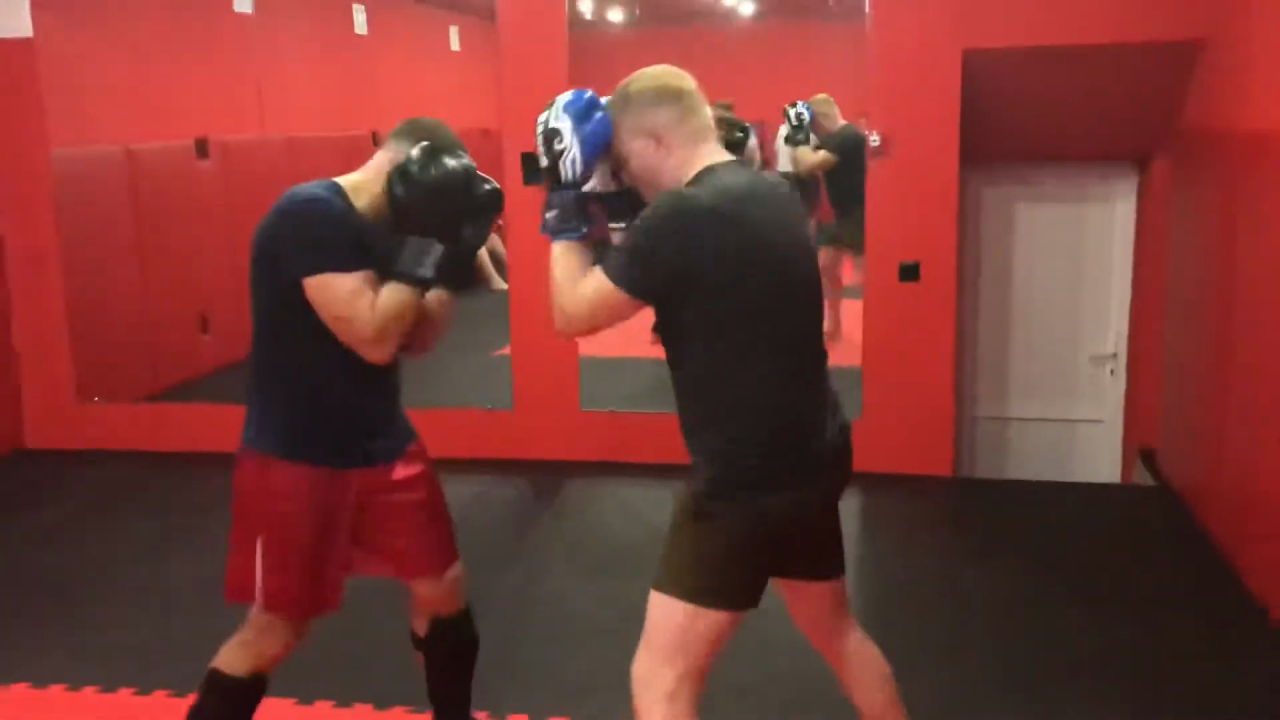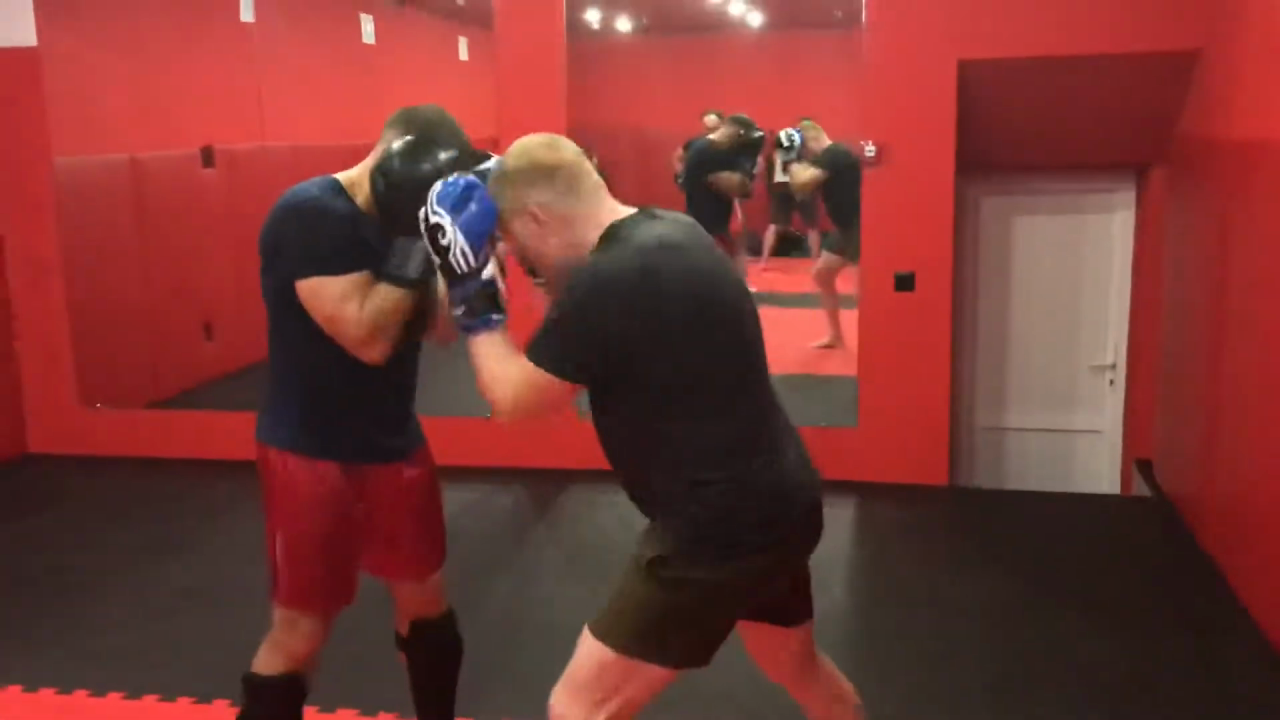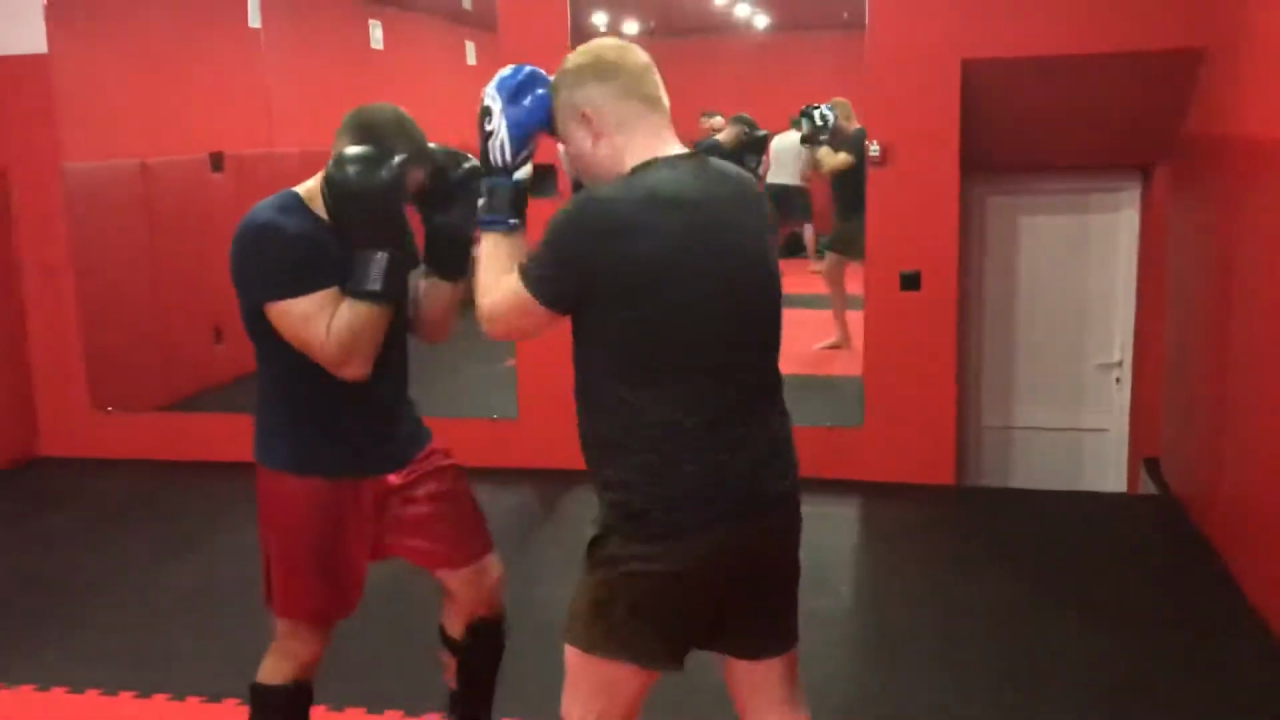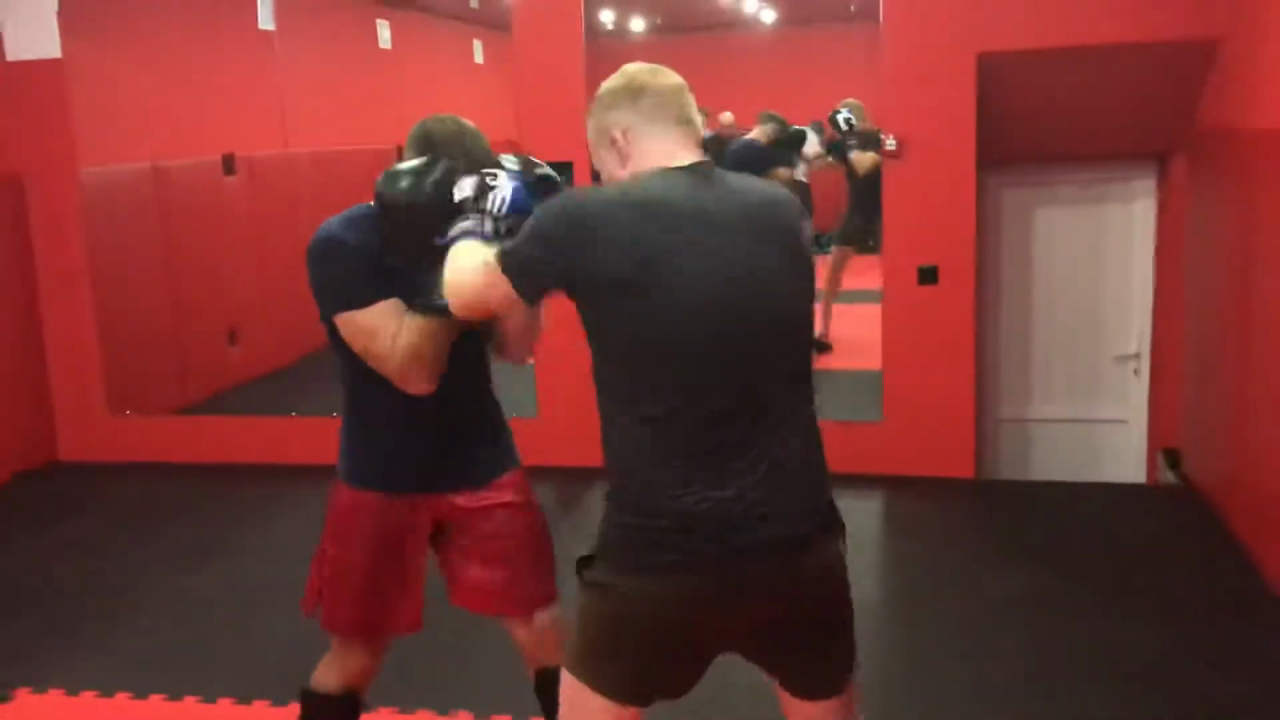
dt=0.3s
person 1, frame 1
left shoulder: (688, 216)
right shoulder: (763, 193)
left elbow: (573, 313)
left wrist: (565, 203)
right wrist: (588, 200)
left hip: (747, 475)
right hip: (812, 456)
right knee: (830, 626)
person 1, frame 2
left shoulder: (607, 283)
right shoulder: (674, 234)
left elbow: (514, 399)
left wrist: (471, 296)
left hip: (712, 531)
right hip: (778, 505)
right knee: (796, 665)
person 1, frame 3
left shoulder: (600, 218)
right shoulder: (741, 191)
left elbow: (500, 319)
left wrist: (499, 189)
left hip: (663, 523)
right hip: (765, 506)
person 1, frame 4
left shoulder: (590, 220)
right shoulder: (779, 212)
left elbow: (465, 293)
left wrist: (470, 225)
left hip: (658, 550)
right hip: (797, 539)
person 2, frame 1
left shoulder: (391, 225)
right shoulder: (311, 216)
left elbow: (420, 338)
right elbow: (375, 339)
left wrist: (460, 251)
right wrist: (428, 243)
left hip: (381, 443)
right hip: (294, 455)
left knee: (442, 591)
right knee: (273, 629)
person 2, frame 2
left shoulder: (399, 215)
right shoulder: (310, 215)
left elbow: (439, 324)
right elbow: (368, 340)
right wrist: (411, 239)
left hip: (393, 442)
right hip: (311, 451)
left knee: (423, 596)
right knee: (301, 628)
person 2, frame 3
left shoulder: (380, 221)
right shoulder: (271, 234)
left elbow: (430, 326)
right elbow: (347, 358)
left wrist: (451, 233)
right wrist: (374, 248)
left hip: (399, 443)
right hip: (310, 465)
left knee: (479, 582)
right knee: (302, 639)
person 2, frame 4
right shoulder: (342, 247)
left elbow: (515, 345)
right elbow: (414, 372)
right wrist: (433, 259)
left hip: (482, 464)
right hip: (382, 479)
left knee: (542, 631)
right knee: (354, 651)
person 3, frame 1
left shoulder: (846, 138)
right shoulder: (837, 137)
left elbow: (808, 165)
right elbow: (807, 165)
left wrist: (799, 137)
right wrist: (799, 139)
left hip: (859, 215)
right hip: (846, 214)
left knee: (865, 276)
right knee: (826, 265)
right ankle: (833, 326)
person 3, frame 2
left shoulder: (834, 155)
right shoulder: (828, 156)
left elbow: (802, 182)
right elbow: (802, 191)
right wrist: (794, 161)
left hip: (862, 227)
right hip: (848, 227)
right knee: (821, 274)
right ankle: (836, 335)
person 3, frame 3
left shoulder: (861, 140)
right shoulder: (839, 139)
left elbow: (829, 167)
right elbow: (816, 165)
left wrist: (822, 134)
right wrist: (811, 136)
left hip: (863, 220)
right hip: (846, 218)
right knee: (831, 273)
right ankle: (843, 335)
person 3, frame 4
left shoulder: (878, 138)
right shoulder: (846, 141)
left elbow: (864, 167)
left wrist: (849, 137)
left hip: (882, 214)
right hip: (857, 212)
right knee: (833, 267)
right ankle: (823, 329)
